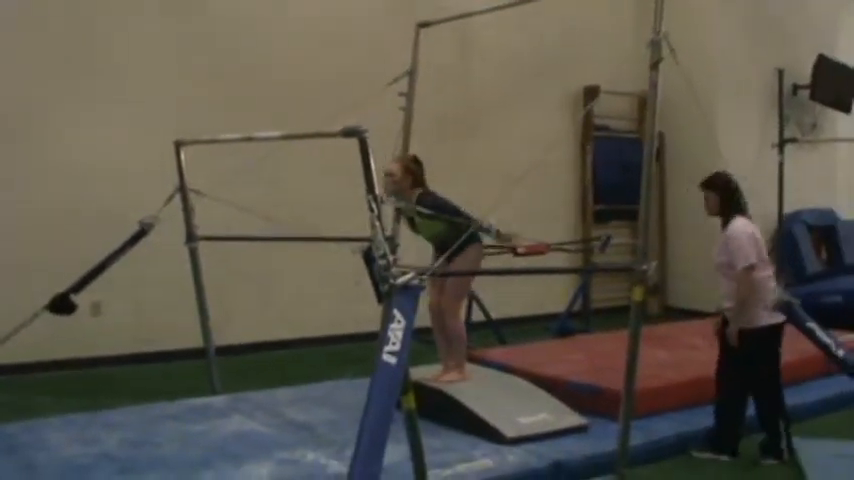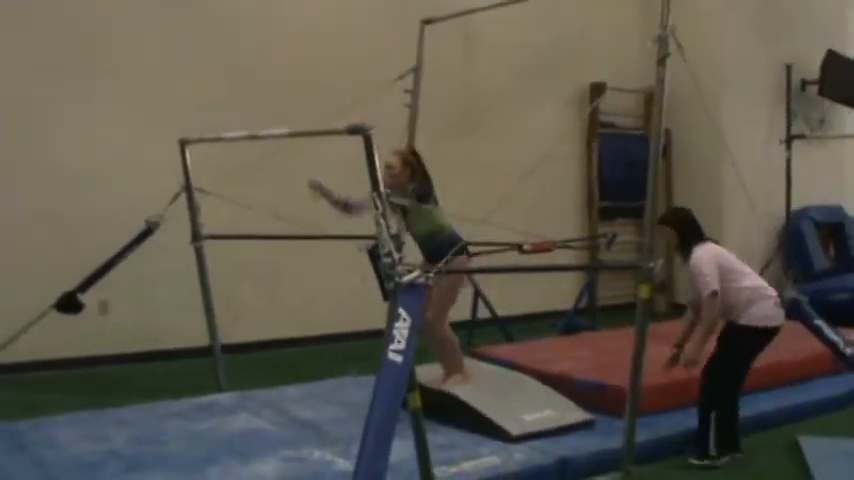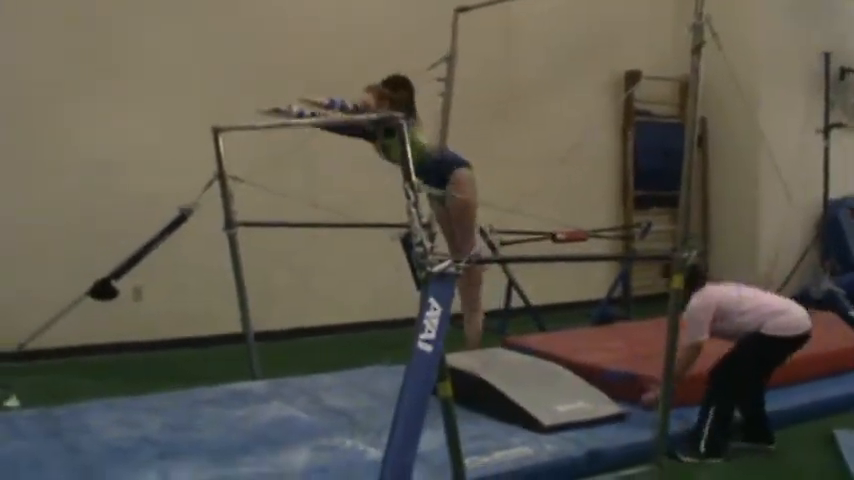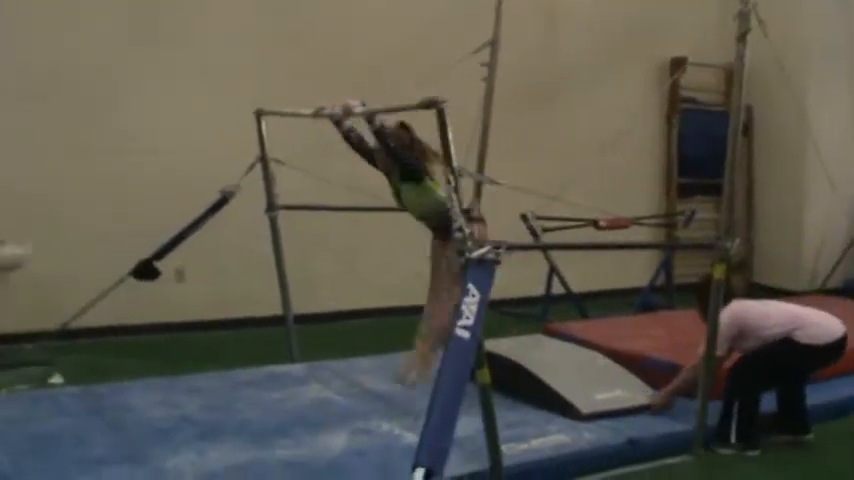
dt=0.3s
person 1, frame 1
left shoulder: (429, 201)
right shoulder: (402, 204)
left elbow: (467, 219)
left wrist: (497, 235)
left hip: (467, 250)
right hip: (445, 251)
left knee: (450, 307)
right knee: (435, 306)
left ankle: (459, 368)
right ankle: (448, 367)
person 1, frame 2
left shoulder: (422, 191)
right shoulder: (394, 196)
right elbow: (354, 207)
right wrist: (328, 194)
left hip: (455, 255)
right hip: (433, 258)
left knee: (434, 320)
right knee: (421, 318)
left ankle: (460, 371)
right ankle: (450, 370)
person 1, frame 3
left shoulder: (394, 125)
right shoulder: (373, 129)
left elbow: (355, 109)
right elbow: (337, 126)
left wrist: (325, 103)
right wrist: (295, 111)
left hip: (455, 173)
right hip: (434, 183)
left knee: (465, 246)
right knee: (455, 249)
left ankle: (474, 310)
right ankle: (469, 310)
person 1, frame 4
left shoulder: (412, 169)
right shoulder: (395, 172)
left elbow: (389, 143)
right elbow: (364, 147)
left wrist: (362, 110)
right wrist: (339, 119)
left hip: (467, 226)
right hip: (445, 231)
left knee: (447, 294)
right knee: (437, 293)
left ankle: (423, 357)
right ankle: (421, 355)
person 2, frame 1
left shoulder: (738, 231)
right shoulder: (730, 228)
left elbow: (747, 281)
left wrist: (732, 323)
right wrist: (726, 320)
left hip: (759, 321)
right hip: (742, 319)
left knee: (763, 386)
right knee: (728, 382)
left ankle: (778, 447)
right ankle: (723, 444)
person 2, frame 2
left shoulder: (700, 258)
right shoulder: (702, 253)
left elbow: (712, 309)
right elbow: (696, 309)
left wrist: (695, 348)
right wrist: (680, 345)
left hip: (759, 316)
right hip: (749, 316)
left knee: (715, 379)
right knee: (723, 379)
left ankle: (713, 450)
right ankle: (727, 443)
person 2, frame 3
left shoulder: (699, 303)
right shoulder: (712, 293)
left elbow: (687, 356)
left wrist: (660, 391)
left hip: (784, 328)
right hip: (797, 323)
left knee: (723, 378)
right knee: (747, 377)
left ankle: (707, 448)
right ankle: (759, 435)
person 2, frame 4
left shoulder: (725, 320)
right shoulder: (740, 310)
left elbow: (701, 367)
left wrist: (667, 394)
left hip: (817, 340)
right hip: (832, 335)
left knee: (743, 374)
right knee: (787, 368)
left ankle: (740, 440)
right ankle: (795, 427)
